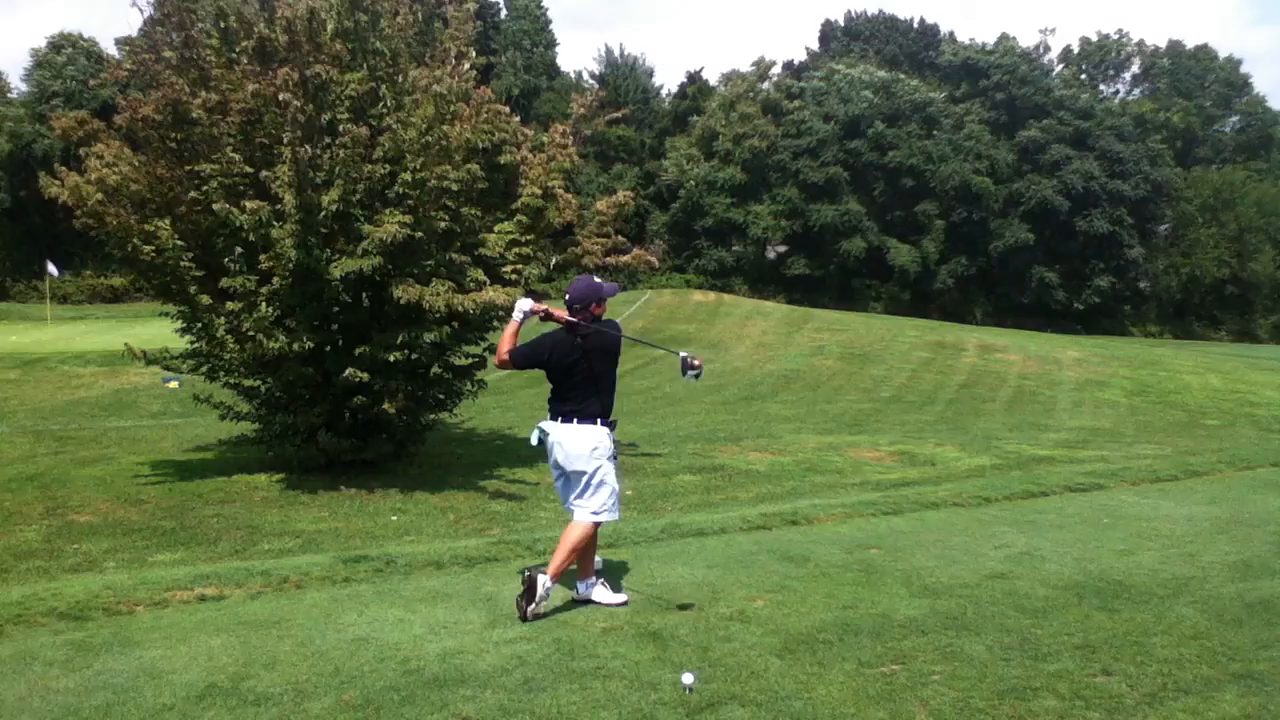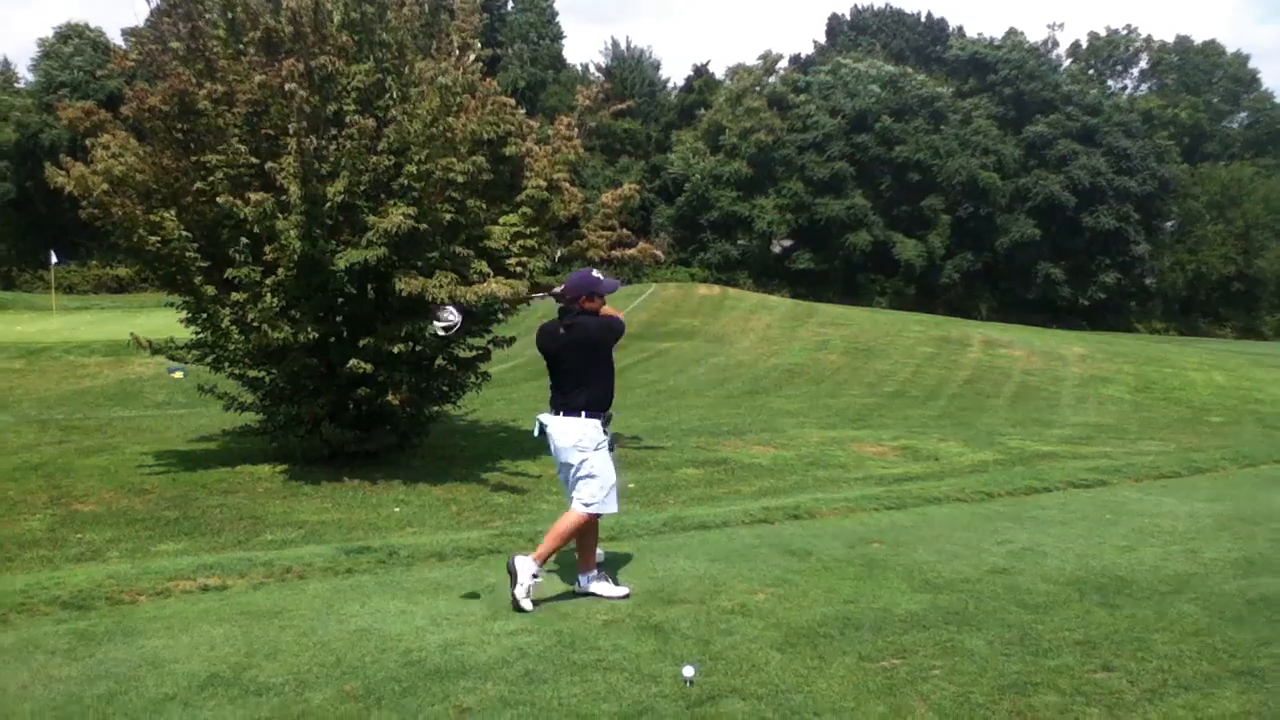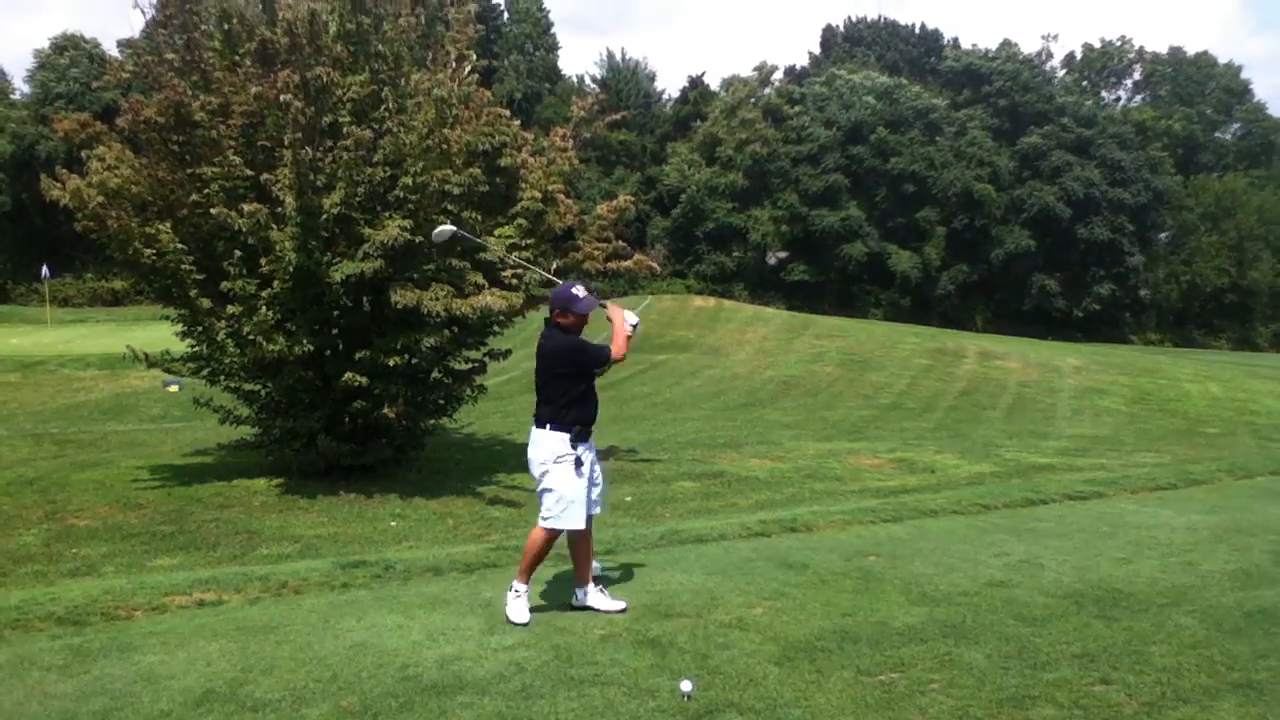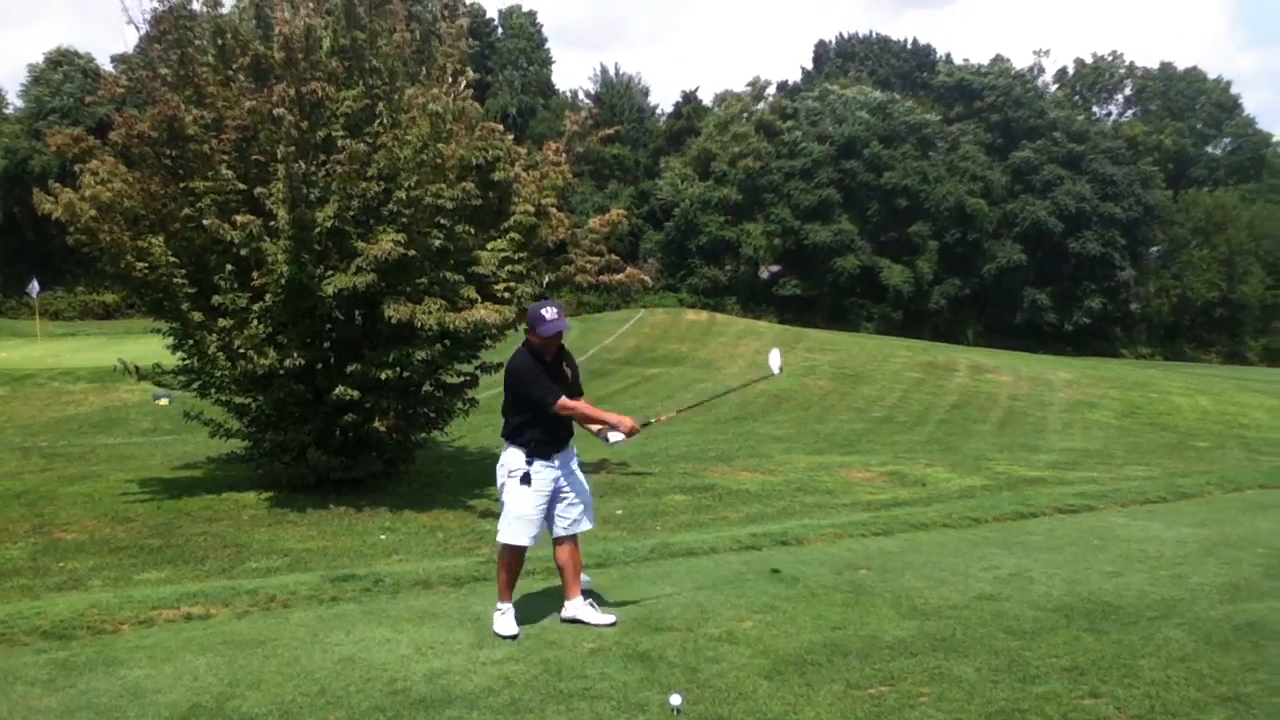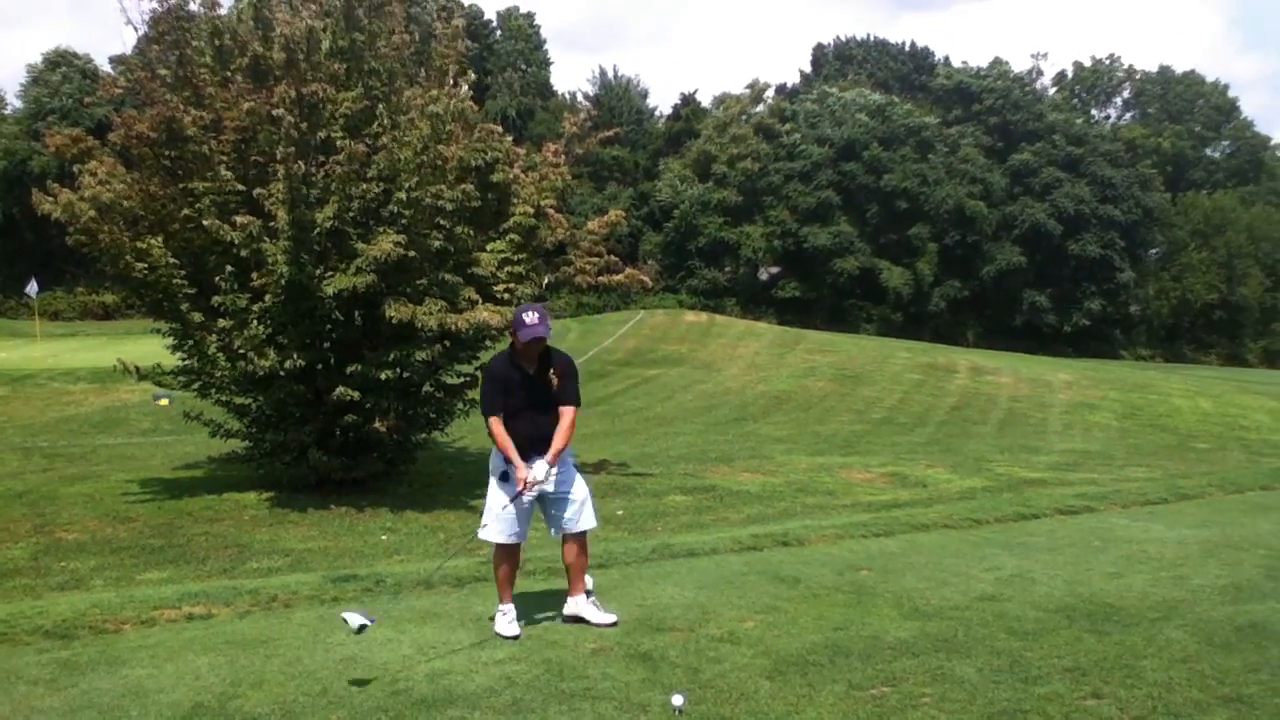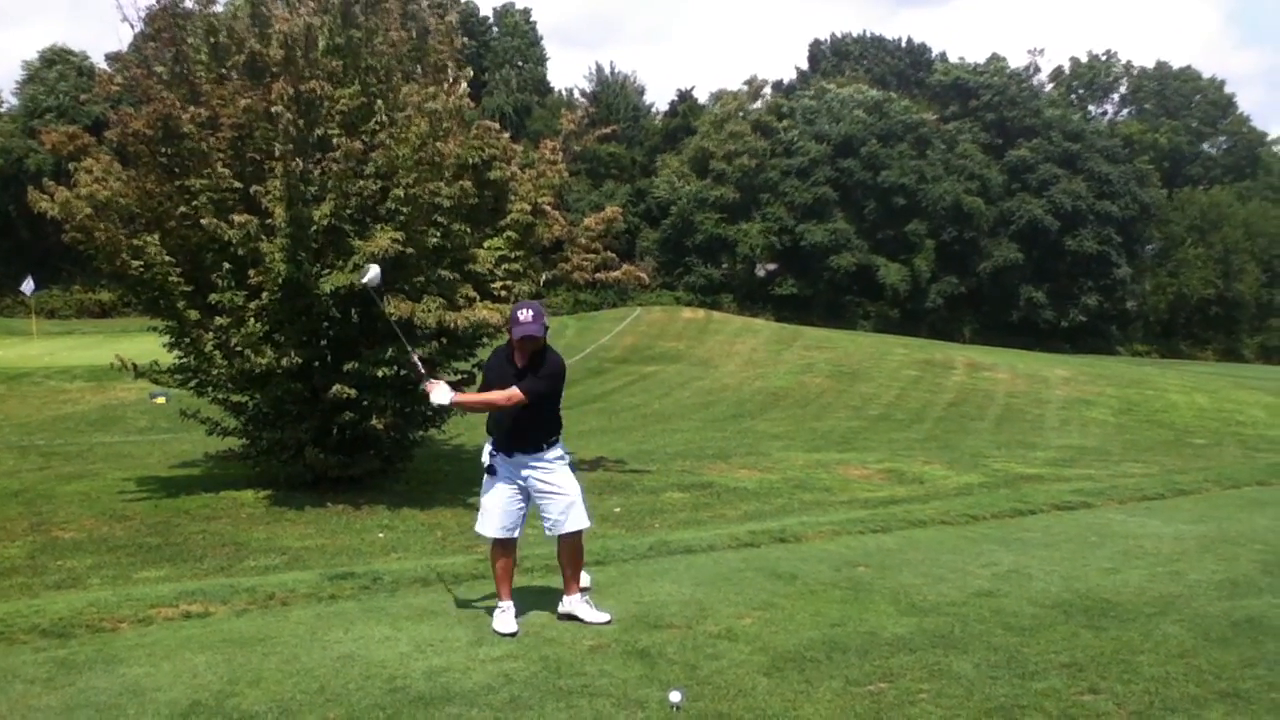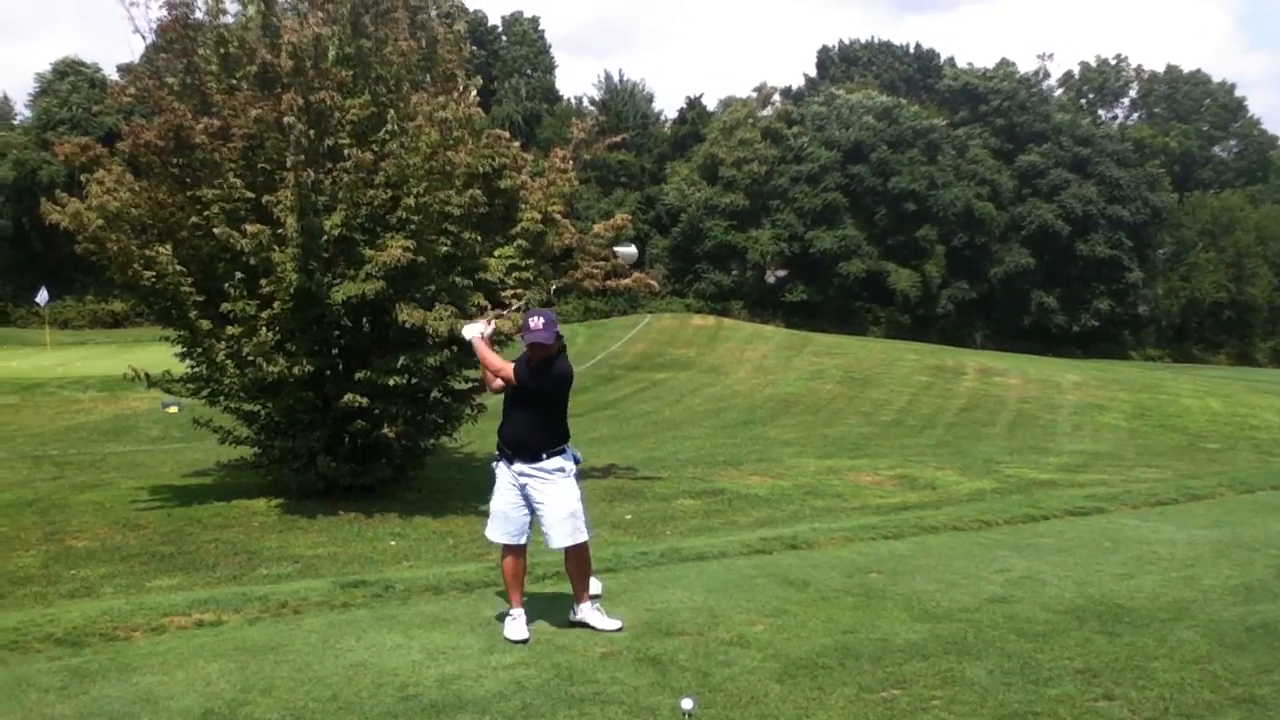
dt=0.2s
person 1, frame 1
left shoulder: (552, 342)
right shoulder: (610, 334)
left elbow: (502, 359)
left wrist: (517, 317)
right wrist: (551, 311)
left hip: (558, 433)
right hip: (591, 435)
left knee: (583, 511)
right knee: (591, 514)
left ankle: (586, 582)
right ankle: (545, 579)
person 1, frame 2
left shoulder: (549, 332)
right shoulder: (595, 328)
right elbow: (615, 319)
left wrist: (567, 298)
right wrist: (596, 306)
left hip: (564, 423)
right hip: (585, 428)
left knee: (589, 502)
right knee: (587, 504)
left ankle: (588, 574)
right ankle: (530, 564)
person 1, frame 3
left shoulder: (560, 338)
right shoulder: (560, 344)
left elbow: (592, 363)
right elbow: (615, 353)
left wrist: (621, 322)
right wrist: (618, 319)
left hip: (577, 442)
right hip: (556, 446)
left knee: (582, 517)
right knee: (557, 520)
left ankle: (584, 589)
right ankle: (519, 588)
person 1, frame 4
left shoulder: (563, 357)
right shoulder: (521, 365)
left elbow: (575, 405)
right elbow: (564, 408)
left wrist: (602, 424)
right wrist: (614, 420)
left hip: (561, 458)
right hip: (525, 462)
left knee: (567, 532)
right knee: (517, 540)
left ankle: (575, 602)
right ankle: (504, 607)
person 1, frame 5
left shoulder: (563, 364)
right shoulder: (497, 368)
left elbow: (569, 415)
right elbow: (495, 422)
left wrist: (549, 461)
right wrist: (517, 465)
left hip: (554, 458)
right hip: (511, 462)
left knee: (576, 528)
right knee: (507, 538)
left ankle: (577, 600)
right ankle: (506, 608)
person 1, frame 6
left shoulder: (552, 365)
right shoulder: (499, 356)
left elbow: (511, 398)
right elbow: (483, 399)
left wrist: (455, 398)
right wrist: (451, 396)
left hip: (545, 459)
right hip: (503, 459)
left knee: (570, 528)
right knee: (502, 535)
left ankle: (573, 599)
right ankle: (505, 605)
person 1, frame 7
left shoulder: (556, 370)
right shoulder: (529, 359)
left elbow: (502, 370)
right elbow: (494, 384)
left wrist: (477, 339)
right wrist: (485, 340)
left hip: (549, 468)
right hip: (510, 465)
left knee: (573, 539)
right knee: (511, 542)
left ankle: (584, 606)
right ankle: (516, 613)
